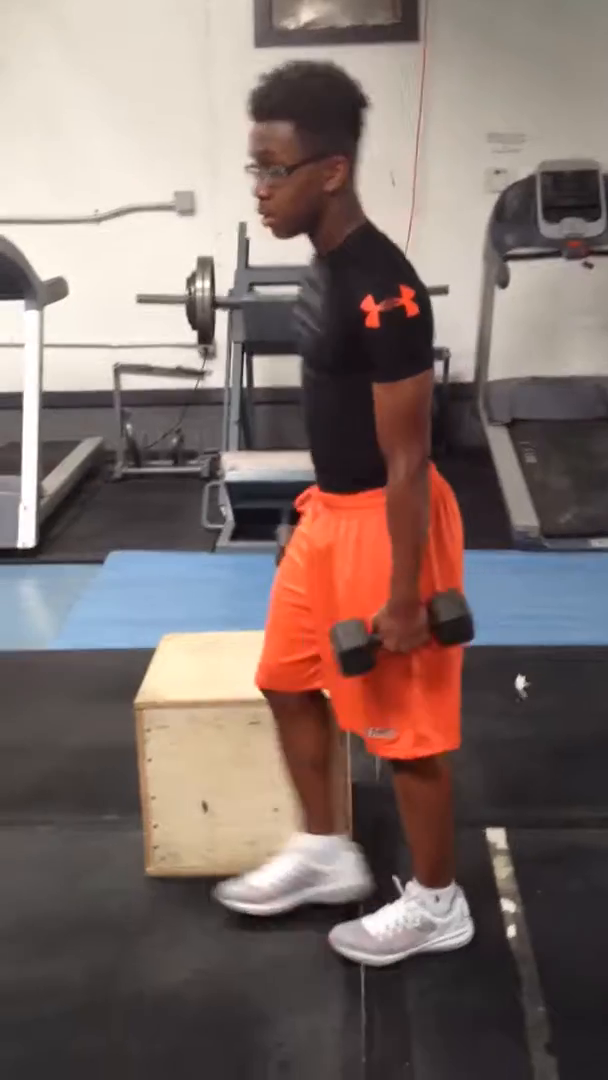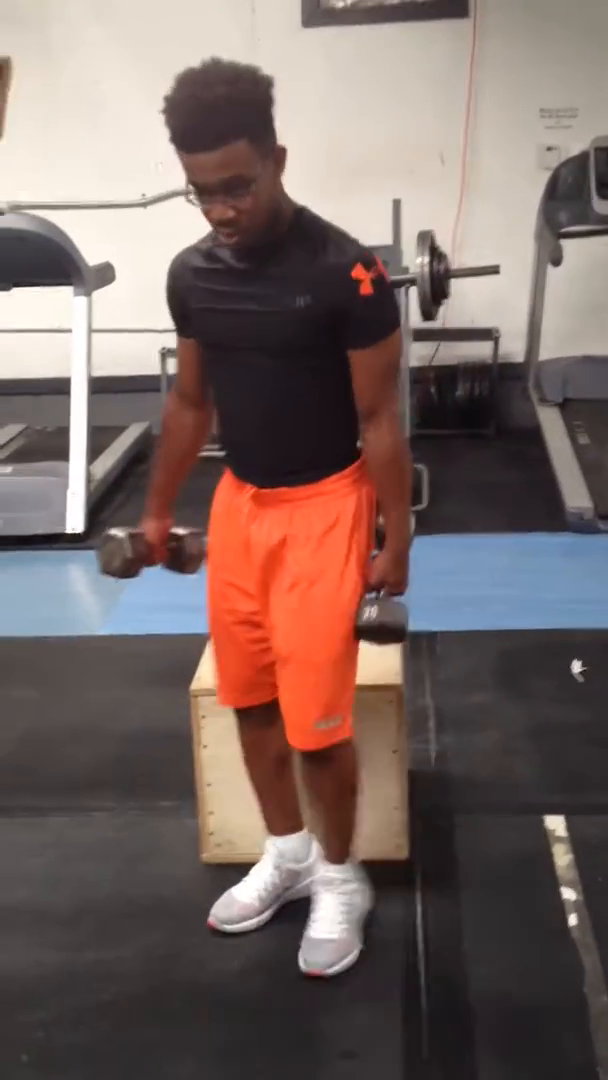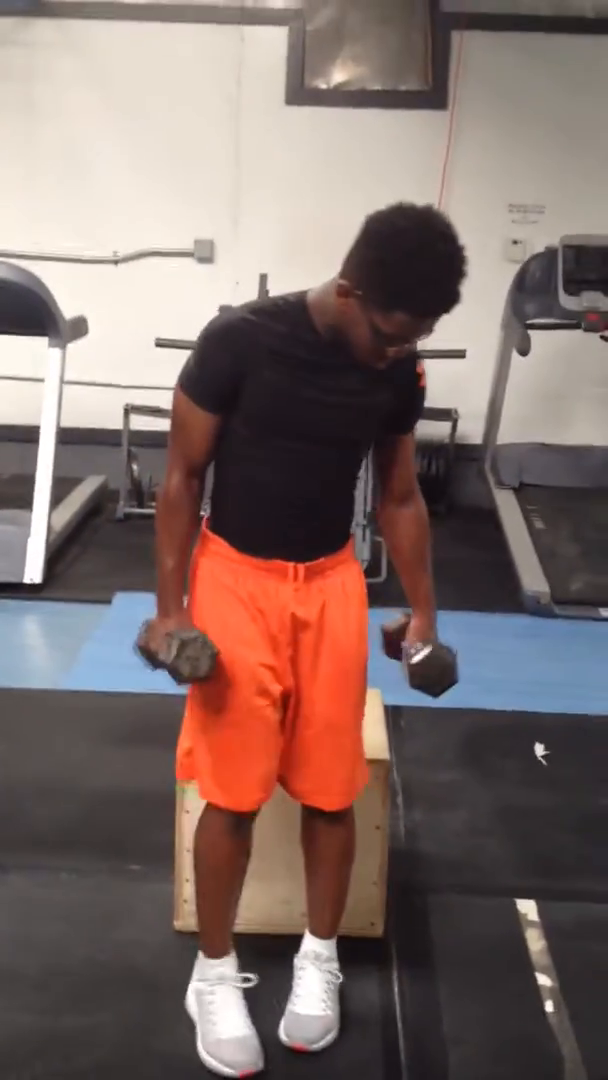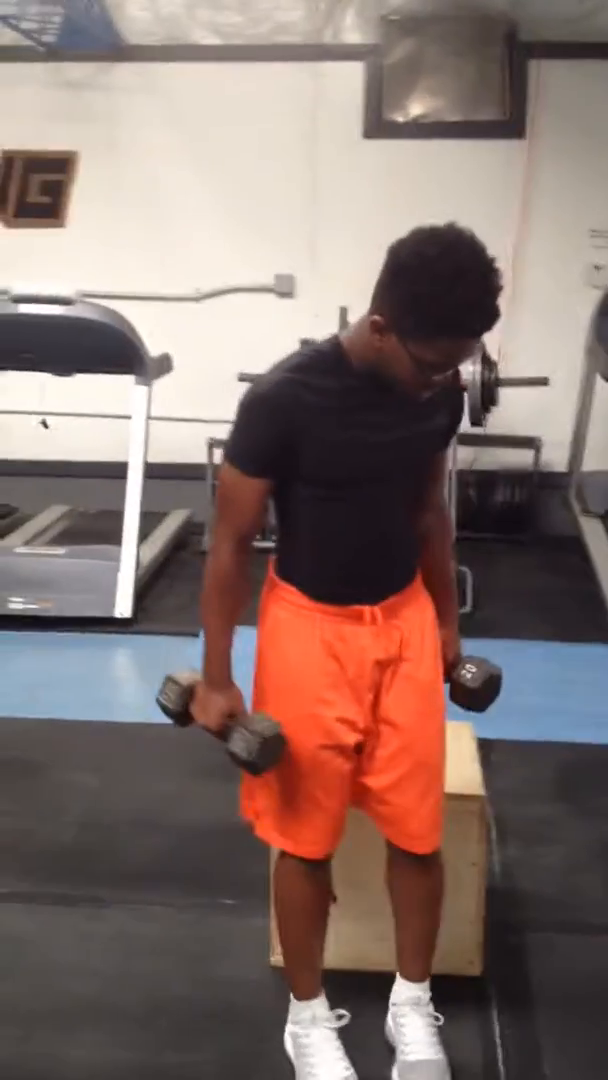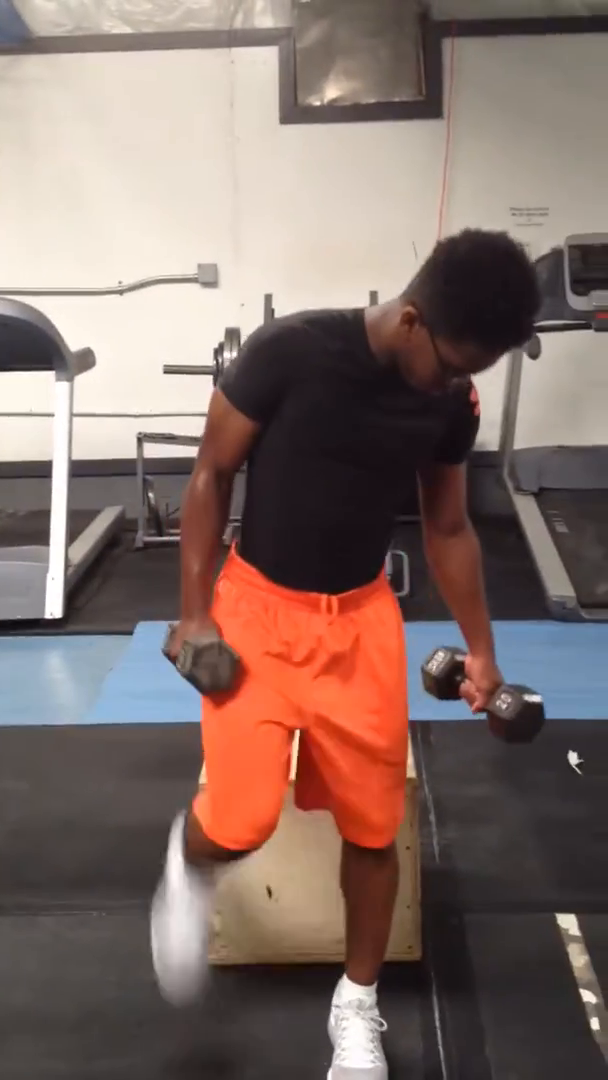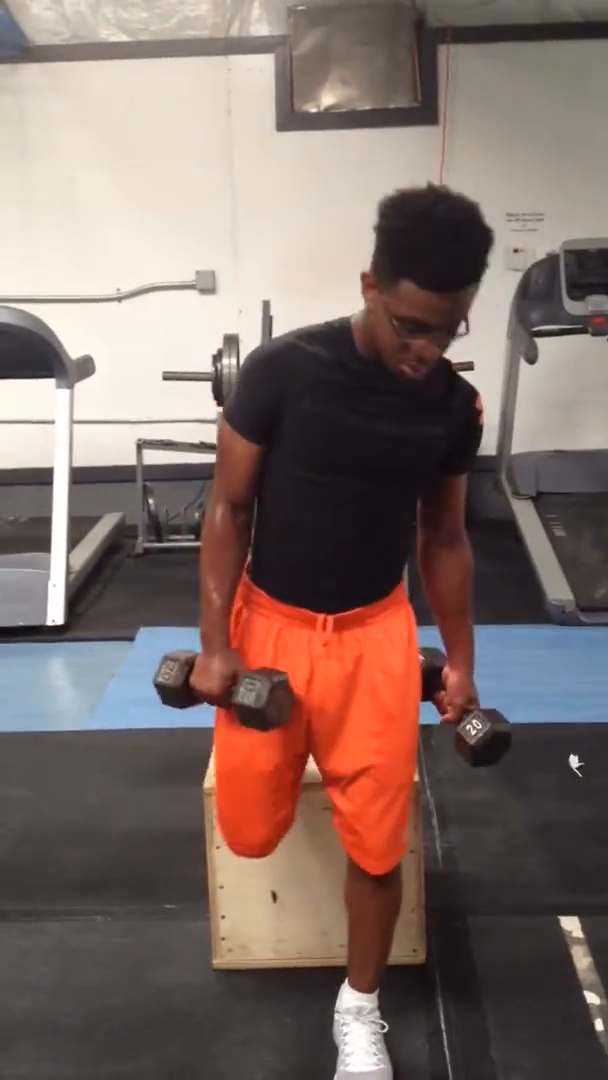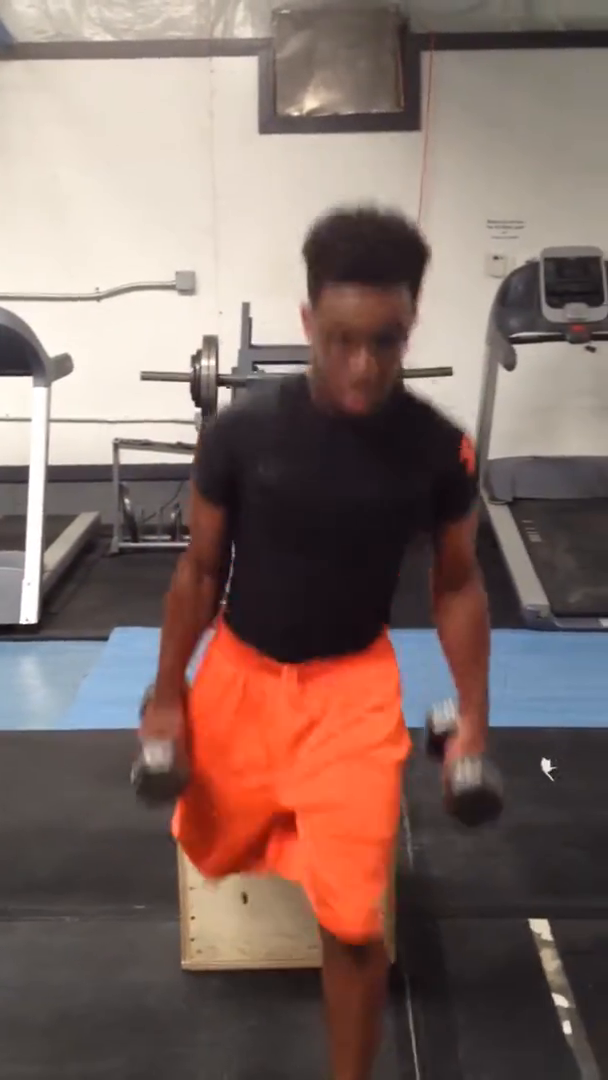
dt=0.7s
person 1, frame 1
left shoulder: (382, 292)
right shoulder: (326, 264)
left elbow: (407, 460)
left wrist: (405, 597)
left hip: (386, 522)
right hip: (332, 510)
left knee: (404, 726)
right knee: (287, 679)
left ankle: (436, 905)
right ankle: (324, 854)
person 1, frame 2
left shoulder: (345, 271)
right shoulder: (192, 273)
left elbow: (380, 419)
left wrist: (397, 540)
right wrist: (158, 508)
left hip: (324, 510)
right hip: (237, 505)
left knee: (315, 719)
right knee: (251, 696)
left ankle: (340, 879)
right ankle: (287, 855)
person 1, frame 3
left shoulder: (400, 376)
right shoulder: (238, 340)
left elbow: (399, 497)
right elbow: (182, 475)
left wrist: (423, 612)
right wrist: (171, 604)
left hip: (331, 586)
right hip: (234, 578)
left knee: (330, 789)
right knee: (234, 793)
left ankle: (317, 959)
right ankle: (215, 973)
person 1, frame 4
left shoulder: (440, 393)
right shoulder: (285, 399)
right elbow: (231, 542)
left wrist: (447, 619)
right wrist: (216, 679)
left hip: (404, 623)
right hip: (310, 629)
left knee: (418, 830)
right knee: (306, 837)
left ankle: (412, 1003)
person 1, frame 5
left shoulder: (451, 403)
right shoulder: (289, 352)
left elbow: (449, 528)
right elbow: (211, 476)
left wrist: (481, 650)
right wrist: (195, 611)
left hip: (364, 617)
right hip: (260, 607)
left knee: (372, 826)
right knee: (240, 819)
left ankle: (356, 1006)
right ankle: (189, 856)
person 1, frame 6
left shoulder: (454, 406)
right shoulder: (281, 370)
left elbow: (446, 541)
right elbow: (229, 509)
left wrist: (461, 663)
right wrist: (216, 641)
left hip: (376, 635)
right hip: (269, 625)
left knee: (377, 843)
right knee: (250, 829)
right ankle: (298, 758)
person 1, frame 7
left shoulder: (437, 448)
right shoulder: (239, 431)
left elbow: (457, 583)
right elbow: (200, 568)
left wrist: (474, 721)
right wrist: (166, 696)
left hip: (353, 689)
right hip: (240, 674)
left knee: (352, 917)
right knee: (214, 849)
right ankle: (268, 815)
